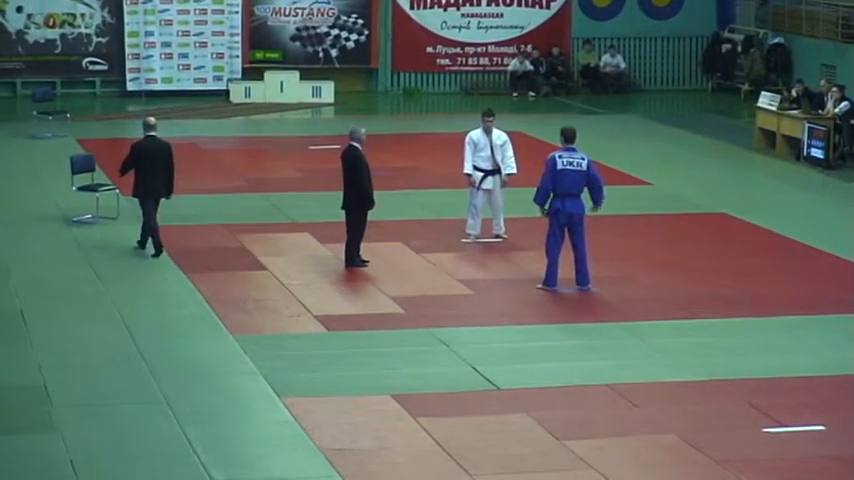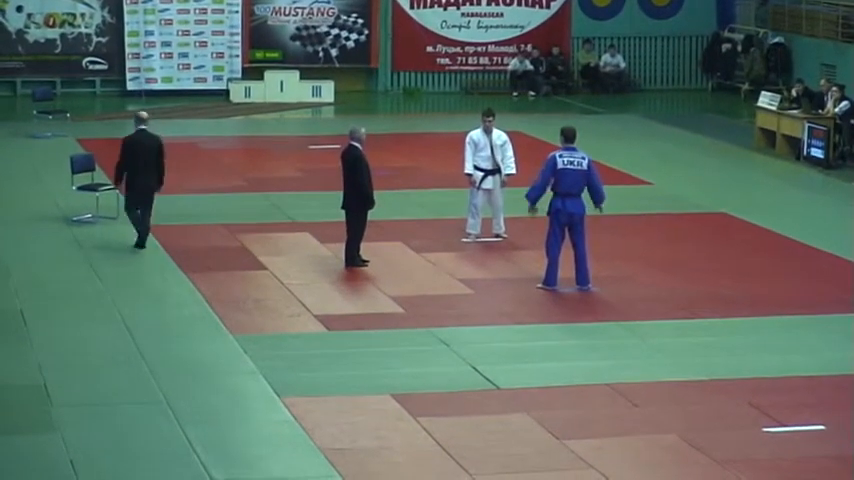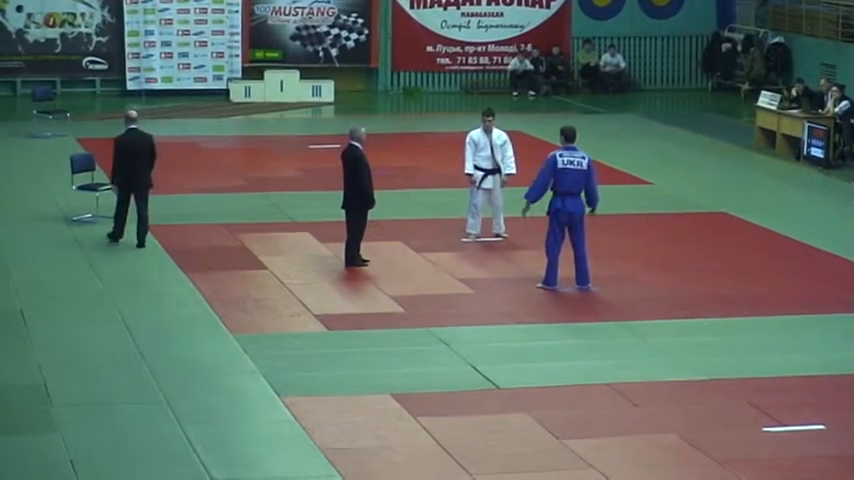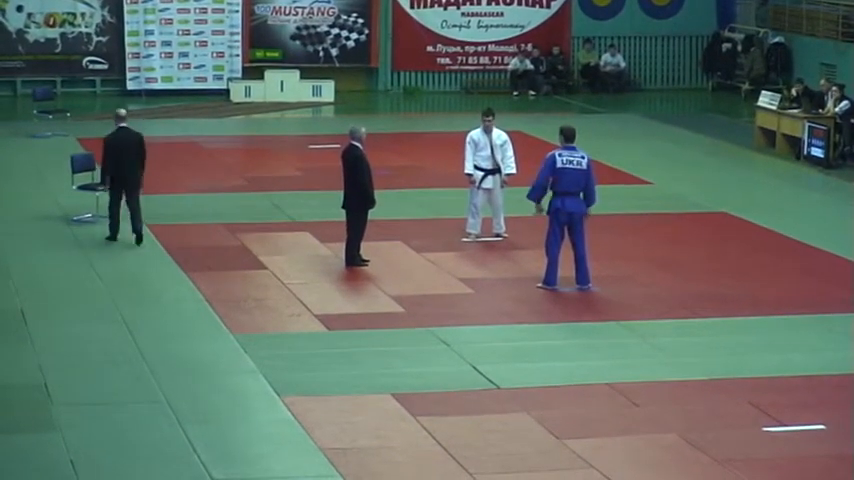
dt=0.2s
person 1, frame 1
left shoulder: (554, 158)
right shoulder: (585, 159)
left elbow: (546, 185)
right elbow: (596, 183)
left wrist: (542, 205)
right wrist: (597, 202)
left hip: (559, 205)
right hip: (577, 206)
left knee: (554, 245)
right knee: (579, 245)
left ankle: (550, 283)
right ankle: (584, 283)
person 1, frame 2
left shoulder: (555, 157)
right shoulder: (585, 159)
left elbow: (542, 182)
right elbow: (595, 183)
left wrist: (532, 201)
right wrist: (598, 202)
left hip: (559, 205)
right hip: (577, 205)
left knee: (554, 245)
right knee: (579, 245)
left ankle: (550, 282)
right ankle: (584, 282)
person 1, frame 3
left shoulder: (555, 157)
right shoulder: (585, 158)
left elbow: (542, 181)
right elbow: (591, 185)
left wrist: (529, 201)
right wrist: (593, 204)
left hip: (559, 204)
right hip: (577, 205)
left knee: (554, 244)
right knee: (579, 245)
left ankle: (550, 282)
right ankle: (584, 282)
person 1, frame 4
left shoulder: (554, 156)
right shoulder: (585, 158)
left elbow: (541, 181)
right elbow: (589, 186)
left wrist: (537, 202)
right wrist: (587, 205)
left hip: (559, 204)
right hip: (577, 204)
left knee: (553, 244)
right knee: (579, 244)
left ankle: (550, 281)
right ankle: (584, 282)
person 2, frame 1
left shoulder: (347, 152)
right shoulder: (357, 155)
right elbow: (362, 180)
right wrist: (369, 199)
left hip: (351, 197)
right hip: (358, 199)
left knee: (355, 229)
right knee: (356, 229)
left ankle: (354, 256)
right ankle: (351, 259)
person 2, frame 2
left shoulder: (347, 151)
right shoulder: (357, 155)
right elbow: (362, 180)
right wrist: (369, 199)
left hip: (351, 197)
right hip: (358, 199)
left knee: (355, 228)
right knee: (356, 229)
left ankle: (354, 255)
right ankle: (351, 259)
person 2, frame 3
left shoulder: (348, 151)
right shoulder: (357, 155)
right elbow: (362, 180)
right wrist: (370, 198)
left hip: (351, 196)
right hip: (358, 198)
left knee: (355, 228)
right knee: (356, 229)
left ankle: (354, 255)
right ankle: (351, 258)
person 2, frame 4
left shoulder: (348, 151)
right shoulder: (358, 154)
right elbow: (363, 179)
right wrist: (370, 198)
left hip: (351, 196)
right hip: (359, 198)
left knee: (355, 228)
right knee: (356, 228)
left ankle: (354, 255)
right ankle: (352, 258)
person 3, frame 1
left shoulder: (138, 146)
right shoulder: (166, 146)
left elbow: (128, 164)
right elbow: (170, 169)
left wrist: (121, 172)
right wrist: (169, 189)
left hip: (144, 188)
right hip: (159, 188)
left knee: (149, 217)
right knee: (151, 215)
left ankle: (158, 246)
right ankle: (143, 241)
person 3, frame 2
left shoulder: (128, 140)
right shoulder: (156, 140)
left elbow: (122, 162)
right elbow: (161, 163)
left wrist: (118, 180)
right wrist: (159, 182)
left hip: (134, 182)
right hip: (151, 182)
left knee: (131, 209)
right knee: (146, 211)
left ankle: (142, 233)
right ankle: (142, 240)
person 3, frame 3
left shoulder: (120, 140)
right shoulder: (148, 138)
left elbow: (117, 163)
right elbow: (152, 159)
left wrist: (115, 182)
left hip: (126, 180)
right hip: (143, 180)
left knee: (122, 207)
right knee: (143, 209)
left ankle: (117, 234)
right ankle: (142, 239)
person 3, frame 4
left shoulder: (110, 138)
right shoulder: (138, 136)
left elbow: (106, 161)
right elbow: (142, 158)
left wrist: (104, 181)
right wrist: (139, 174)
left hip: (116, 179)
right hip: (133, 178)
left knee: (114, 206)
right knee: (134, 206)
left ankle: (113, 234)
right ankle: (138, 231)
person 4, frame 1
left shoulder: (502, 136)
right shoulder: (473, 136)
left elbow: (508, 156)
right elbow: (468, 156)
left wrist: (507, 174)
right wrist: (469, 175)
left hip: (496, 175)
right hip: (479, 175)
left knee: (497, 205)
right knee: (475, 204)
left ankle: (499, 231)
right ankle: (472, 232)
person 4, frame 2
left shoulder: (502, 136)
right shoulder: (473, 136)
left elbow: (508, 156)
right elbow: (469, 156)
left wrist: (506, 174)
right wrist: (470, 175)
left hip: (496, 175)
right hip: (479, 175)
left knee: (497, 204)
right knee: (475, 204)
left ankle: (499, 231)
right ankle: (472, 232)
person 4, frame 3
left shoulder: (502, 136)
right shoulder: (473, 136)
left elbow: (508, 156)
right elbow: (469, 156)
left wrist: (506, 174)
right wrist: (470, 174)
left hip: (496, 175)
right hip: (479, 174)
left knee: (497, 204)
right knee: (475, 204)
left ankle: (499, 230)
right ankle: (473, 231)
person 4, frame 4
left shoulder: (502, 136)
right shoulder: (473, 135)
left elbow: (508, 155)
right elbow: (469, 156)
left wrist: (506, 174)
right wrist: (470, 174)
left hip: (496, 175)
right hip: (479, 174)
left knee: (498, 204)
right knee: (475, 204)
left ankle: (499, 230)
right ankle: (473, 231)
